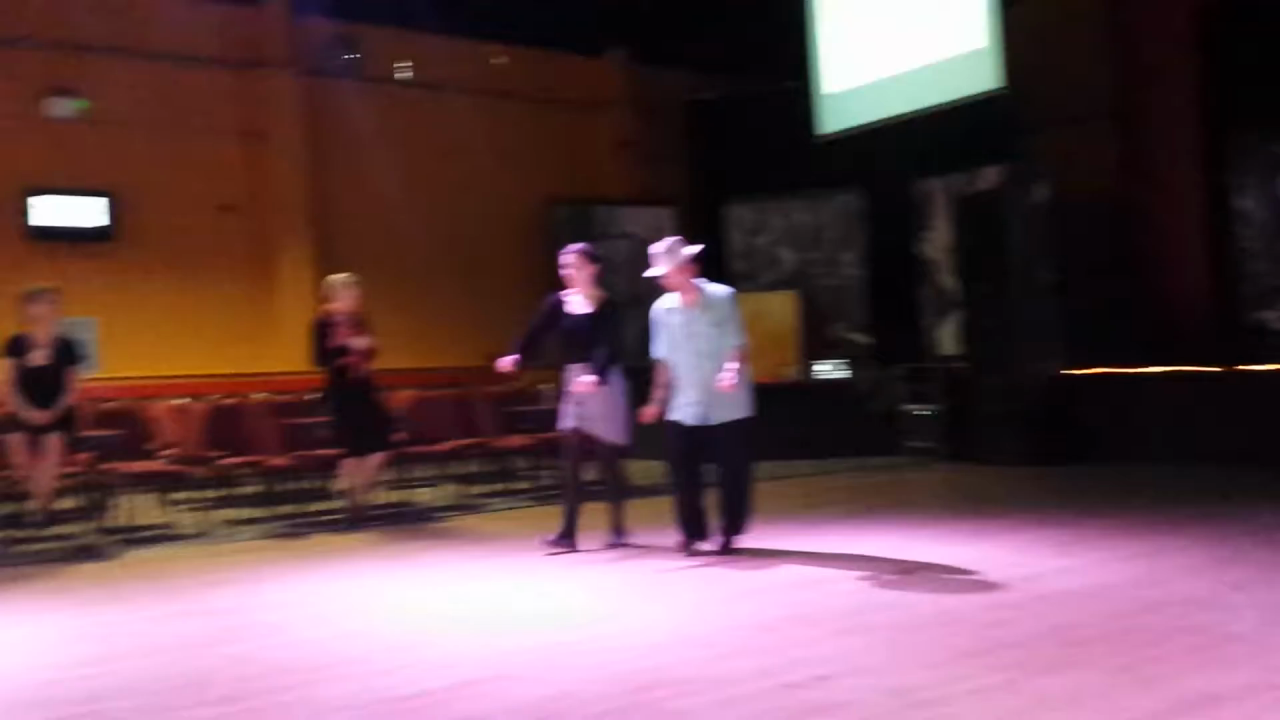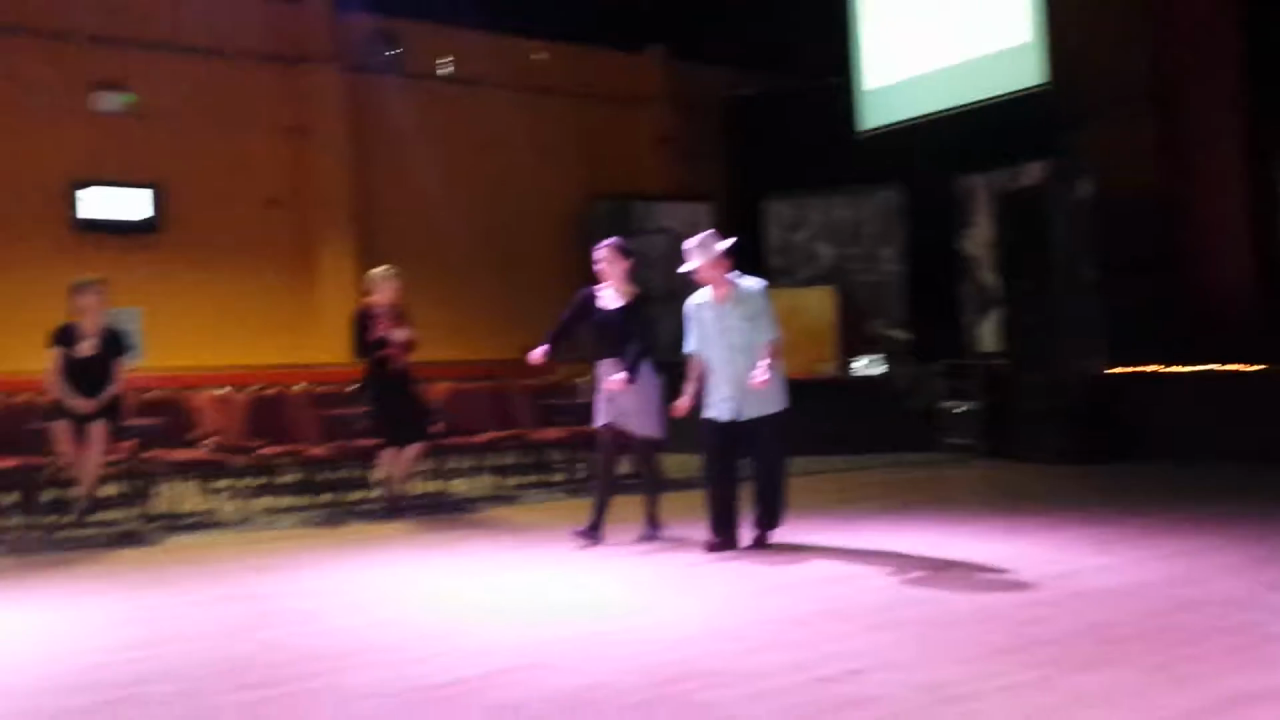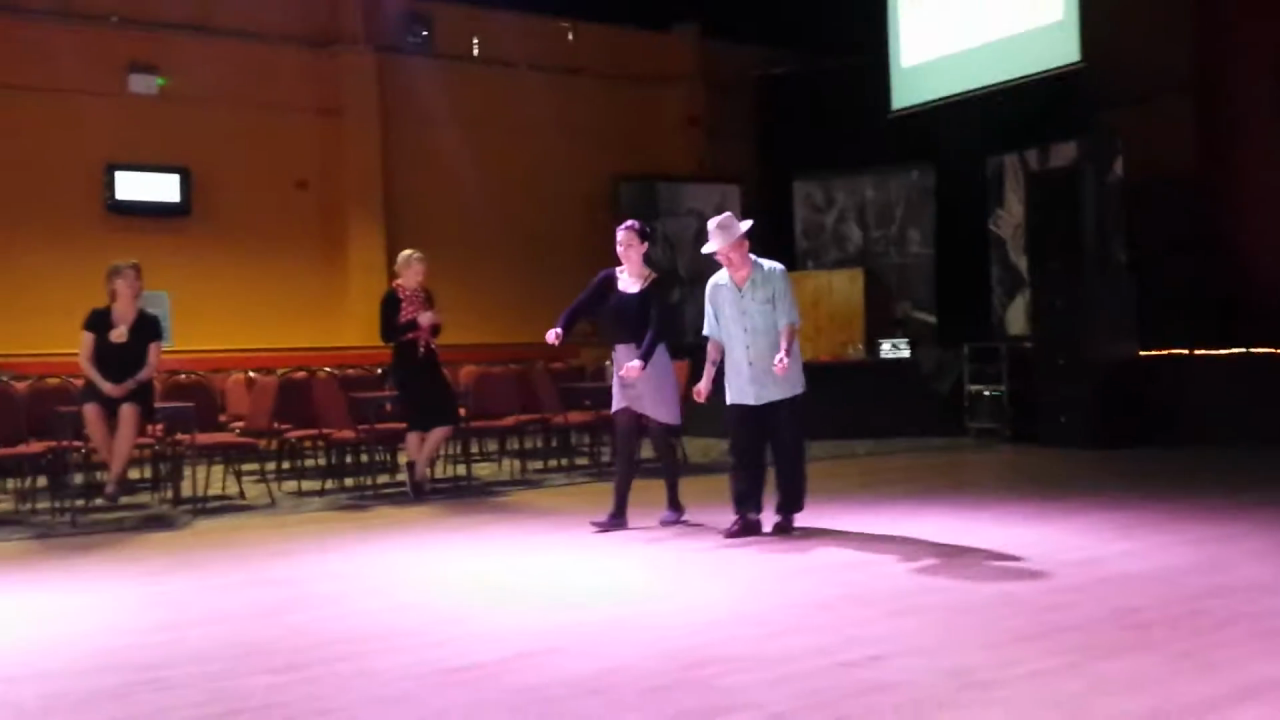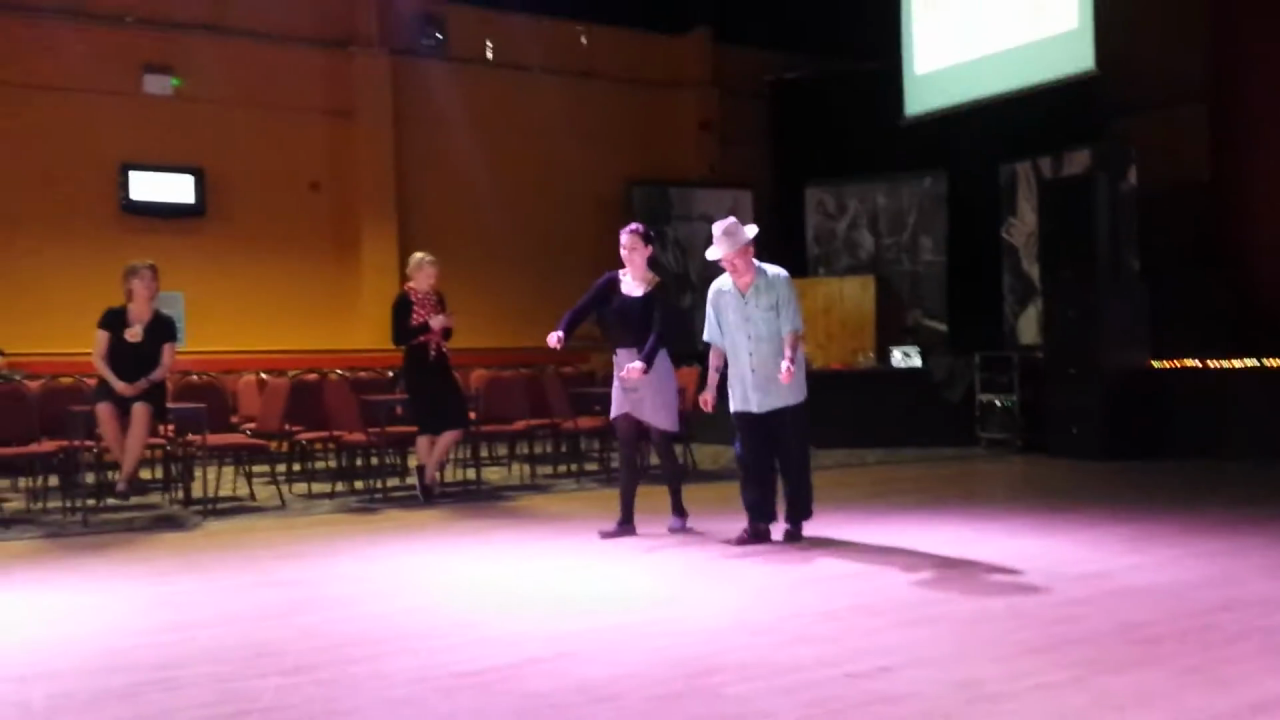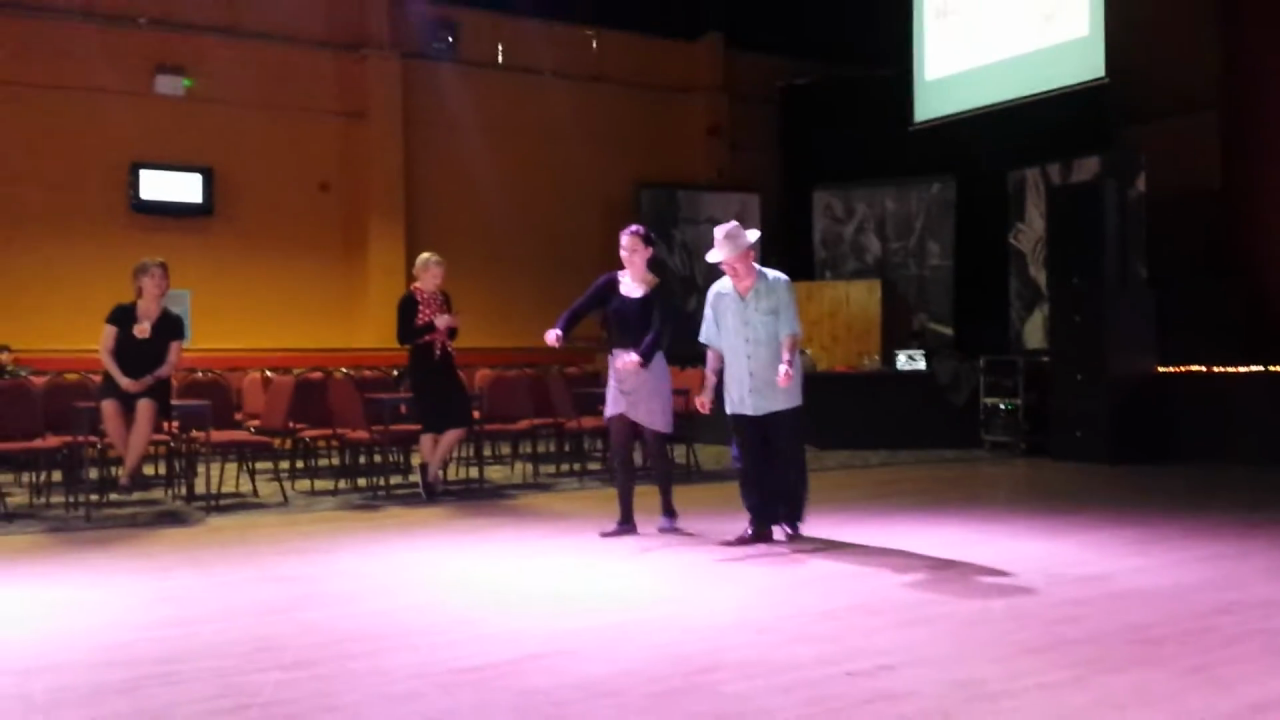
dt=0.1s
person 1, frame 1
left shoulder: (722, 298)
right shoulder: (662, 310)
left elbow: (735, 344)
right elbow: (665, 359)
left wrist: (733, 369)
right wrist: (658, 399)
left hip: (727, 404)
right hip: (685, 407)
left knee: (733, 469)
right knee: (682, 464)
left ankle: (730, 532)
right ankle: (694, 531)
person 1, frame 2
left shoulder: (754, 291)
right shoulder: (695, 304)
left elbow: (769, 338)
right elbow: (697, 354)
left wrist: (766, 365)
right wrist: (689, 393)
left hip: (761, 398)
right hip: (719, 401)
left knee: (767, 463)
right knee: (718, 464)
left ankle: (764, 526)
right ankle: (724, 531)
person 1, frame 3
left shoulder: (774, 274)
right shoulder: (715, 286)
left elbow: (787, 321)
right elbow: (715, 337)
left wrist: (784, 352)
right wrist: (707, 377)
left hip: (779, 382)
right hip: (740, 385)
left knee: (787, 448)
right knee: (744, 451)
left ankle: (787, 512)
right ankle: (748, 515)
person 1, frame 4
left shoulder: (778, 280)
right shoulder: (717, 291)
left elbow: (791, 328)
right elbow: (717, 344)
left wrist: (788, 359)
right wrist: (711, 385)
left hip: (783, 389)
right hip: (743, 392)
left knee: (792, 455)
right knee: (751, 459)
left ankle: (796, 519)
right ankle: (758, 524)
person 1, frame 5
left shoulder: (778, 285)
right shoulder: (717, 294)
left elbow: (789, 332)
right elbow: (714, 345)
left wrist: (786, 363)
right wrist: (708, 387)
left hip: (779, 393)
right hip: (740, 395)
left knee: (788, 458)
right knee: (750, 462)
left ankle: (789, 518)
right ankle: (760, 523)
person 2, frame 1
left shoulder: (606, 305)
right shoulder: (557, 303)
left elbow: (609, 346)
right elbow: (536, 333)
left wrist: (597, 376)
right wrist: (516, 356)
left hip: (604, 383)
right hip: (573, 385)
left knee: (608, 459)
right knee: (572, 459)
left ankle: (617, 527)
right ankle: (568, 533)
person 2, frame 2
left shoulder: (637, 300)
right shoulder: (590, 297)
left elbow: (640, 342)
right elbow: (567, 324)
left wrist: (627, 374)
right wrist: (546, 347)
left hip: (637, 378)
right hip: (605, 379)
left knee: (643, 452)
right knee: (606, 454)
left ankle: (652, 520)
right ankle: (596, 524)
person 2, frame 3
left shoulder: (655, 284)
right shoulder: (608, 279)
left elbow: (657, 327)
right elbow: (582, 306)
left wrist: (641, 360)
right wrist: (560, 328)
left hip: (651, 363)
right hip: (621, 363)
left knee: (660, 437)
right knee: (624, 440)
left ankle: (674, 505)
right ankle: (618, 512)
person 2, frame 4
left shoulder: (658, 289)
right shoulder: (611, 281)
left elbow: (659, 331)
right elbow: (584, 308)
left wrist: (643, 363)
right wrist: (562, 331)
left hip: (653, 368)
right hip: (622, 367)
left knee: (661, 443)
right knee: (626, 446)
left ankle: (678, 510)
right ankle: (626, 520)
person 2, frame 5
left shoulder: (658, 290)
right shoulder: (610, 282)
left elbow: (659, 331)
right elbow: (581, 308)
left wrist: (640, 357)
right wrist: (560, 330)
left hip: (650, 369)
right hip: (618, 370)
left knee: (654, 445)
right knee: (620, 447)
left ankle: (668, 511)
right ankle: (625, 518)
person 3, frame 1
left shoulder: (358, 319)
right shoulder: (324, 322)
right elbow: (321, 359)
left wrist: (368, 347)
right wrist: (349, 347)
left hip: (362, 385)
right hip: (341, 387)
left knee: (380, 441)
right knee: (354, 444)
left ankle: (356, 492)
right ankle: (354, 498)
person 3, frame 2
left shoulder: (397, 311)
right shoulder: (366, 314)
right elbow: (362, 351)
left wrist: (407, 339)
right wrist: (390, 339)
left hip: (401, 376)
right hip: (380, 378)
left knee: (418, 432)
right knee: (392, 435)
left ankle: (394, 482)
right ankle: (391, 487)
person 3, frame 3
left shoulder: (425, 294)
right shoulder: (392, 297)
right elbow: (387, 335)
left wrist: (435, 322)
right wrist: (416, 322)
left hip: (428, 360)
right hip: (406, 362)
left knee: (447, 416)
right knee: (417, 419)
left ankle: (418, 467)
right ankle: (417, 473)
person 3, frame 4
left shoulder: (437, 298)
right shoulder: (403, 300)
right elbow: (399, 338)
left wrist: (447, 325)
right wrist: (427, 326)
left hip: (440, 363)
right hip: (417, 365)
left knee: (457, 420)
right knee: (427, 423)
left ankle: (429, 471)
right ankle: (427, 477)
person 3, frame 5
left shoulder: (443, 298)
right shoulder: (409, 300)
right elbow: (403, 338)
left wrist: (453, 326)
right wrist: (432, 325)
left hip: (444, 363)
right hip: (422, 365)
left knee: (461, 419)
right knee: (431, 421)
left ankle: (431, 469)
right ankle: (430, 475)
person 4, frame 1
left shoulder: (66, 346)
right shoulder: (16, 344)
left elbow: (71, 389)
right elbow: (9, 386)
left wrist: (55, 411)
right wrist: (26, 411)
left hip: (56, 414)
right hip: (25, 413)
left knee: (53, 440)
right knee: (16, 440)
left ankle: (42, 501)
right ankle: (39, 496)
person 4, frame 2
left shoulder: (114, 337)
right shoulder: (64, 333)
left elbow: (118, 378)
right elbow: (55, 374)
left wrist: (101, 400)
right wrist: (72, 399)
left hip: (102, 403)
right hip: (70, 402)
left knee: (98, 428)
right knee: (62, 427)
left ankle: (86, 490)
right ankle: (83, 485)
person 4, frame 3
left shoulder: (150, 322)
right shoulder: (97, 318)
left elbow: (152, 364)
right elbow: (85, 359)
left wrist: (131, 383)
right wrist: (103, 384)
left hip: (134, 387)
right hip: (101, 385)
left knee: (129, 412)
right knee: (91, 412)
left ankle: (114, 479)
right ankle: (116, 469)
person 4, frame 4
left shoulder: (165, 323)
right shoulder: (112, 316)
left elbow: (166, 365)
right elbow: (98, 357)
left wrist: (144, 383)
right wrist: (116, 383)
left hip: (147, 387)
right hip: (114, 383)
left knee: (141, 411)
right knee: (105, 411)
left ankle: (125, 477)
right ankle: (128, 468)
person 4, frame 5
left shoulder: (173, 321)
right shoulder: (121, 313)
left elbow: (171, 363)
right elbow: (105, 352)
left wrist: (149, 380)
right wrist: (121, 379)
left hip: (153, 383)
right hip: (119, 380)
left knee: (145, 408)
right knee: (109, 407)
left ankle: (127, 471)
right ankle: (132, 465)
